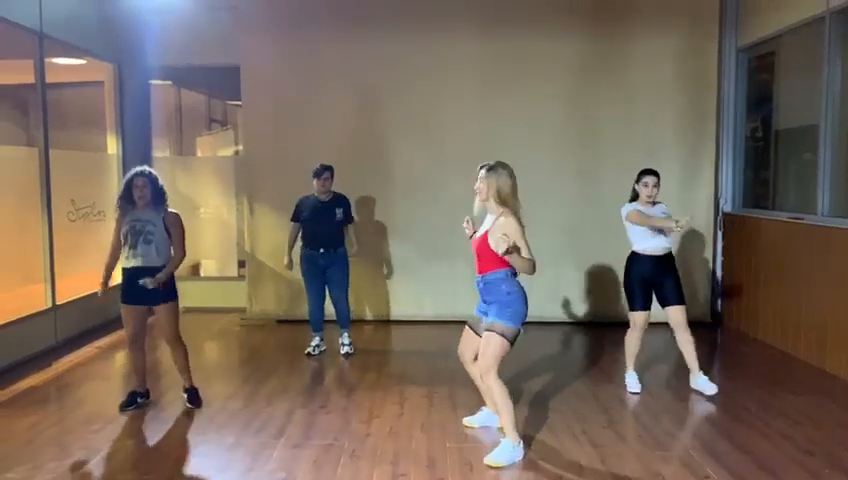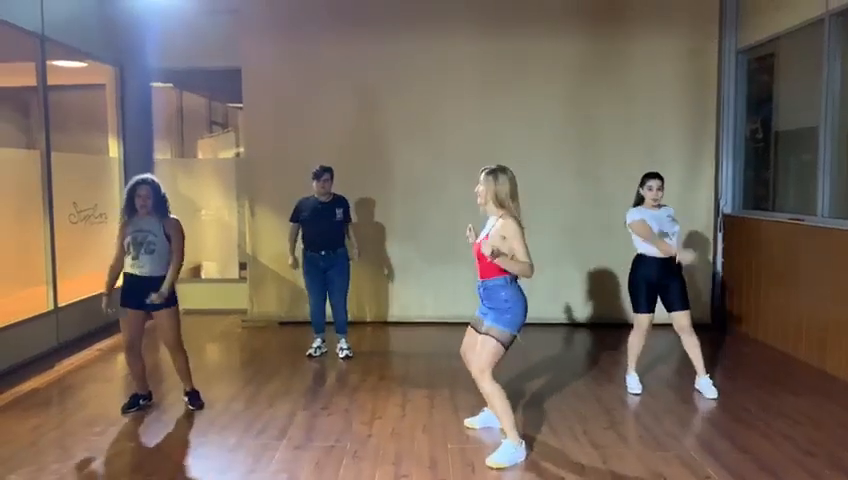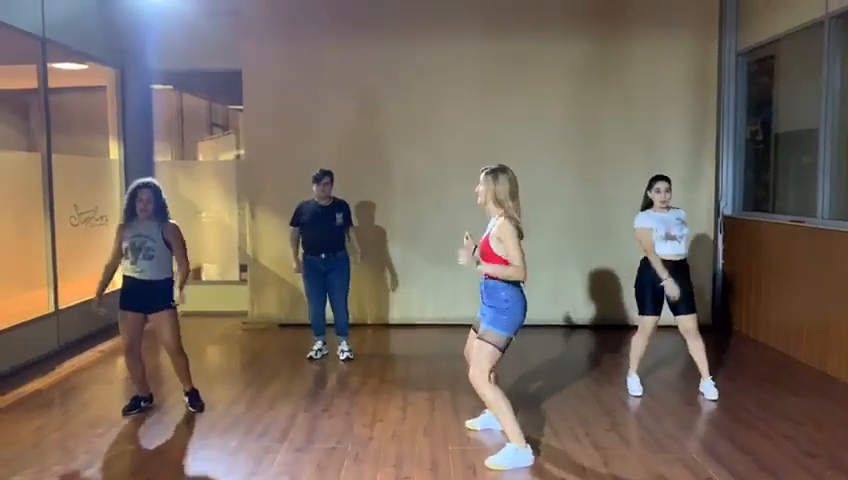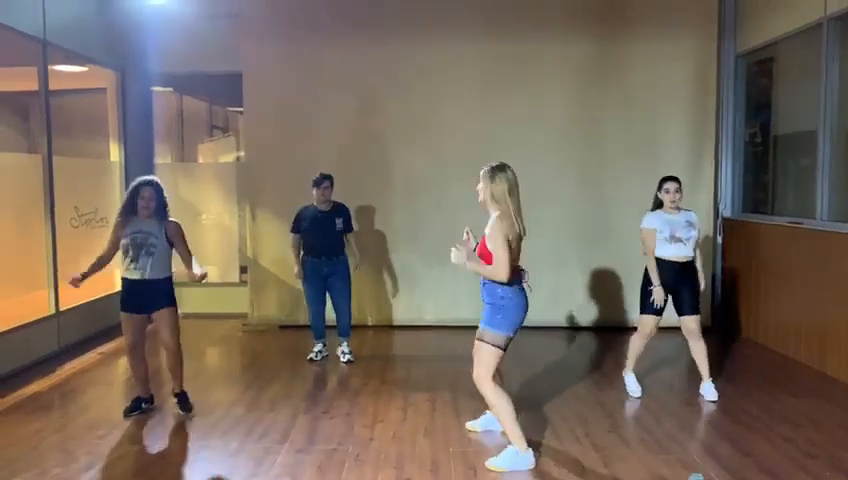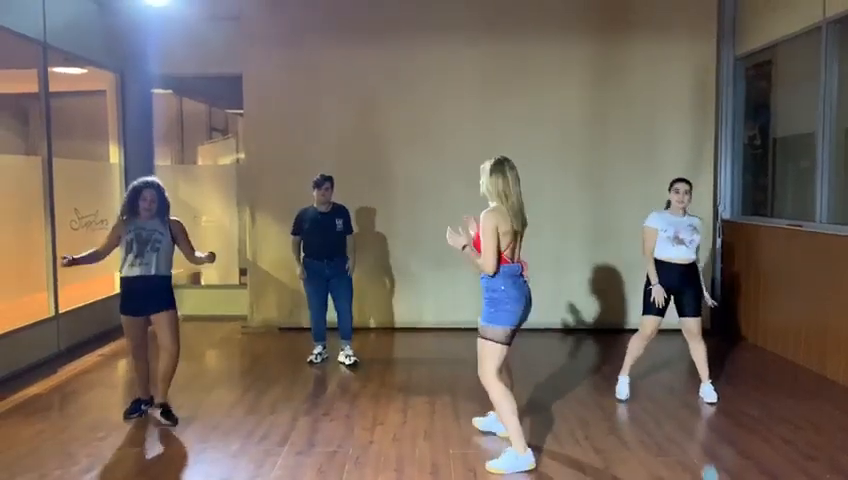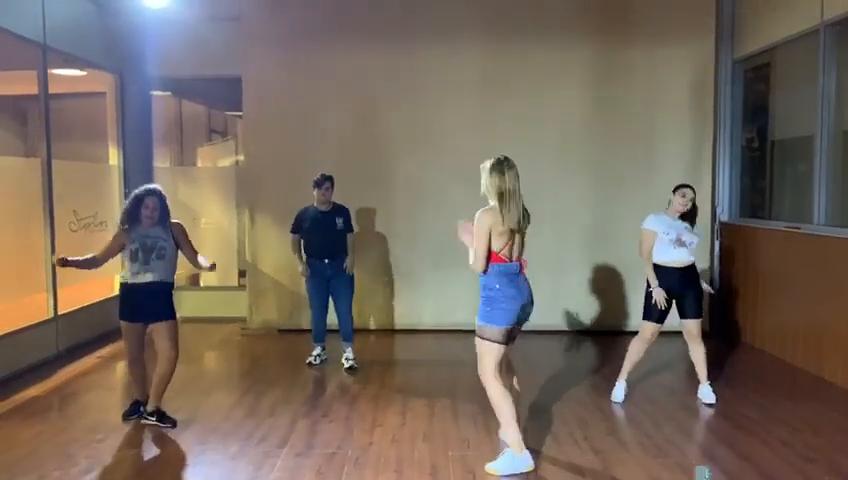
dt=0.1s
person 1, frame 1
left shoulder: (507, 220)
right shoulder: (488, 218)
left elbow: (530, 266)
left wrist: (507, 253)
right wrist: (473, 237)
left hip: (506, 299)
right hip: (489, 298)
left knee: (486, 368)
right knee: (466, 354)
left ankle: (513, 443)
right ankle: (492, 411)
person 1, frame 2
left shoulder: (507, 223)
right shoulder: (491, 221)
left elbow: (528, 269)
left wrist: (496, 257)
right wrist: (475, 244)
left hip: (506, 303)
right hip: (491, 301)
left knee: (482, 370)
right knee: (467, 353)
left ankle: (514, 444)
right ankle: (493, 412)
person 1, frame 3
left shoulder: (504, 224)
right shoulder: (497, 222)
left elbow: (520, 272)
left wrist: (477, 263)
right wrist: (475, 253)
left hip: (504, 304)
right hip: (495, 302)
left knee: (479, 375)
right knee: (472, 354)
left ankle: (520, 448)
right ankle: (494, 414)
person 1, frame 4
left shoulder: (499, 222)
right shoulder: (502, 219)
left elbow: (503, 273)
left wrist: (466, 261)
right wrist: (473, 250)
left hip: (505, 302)
right hip: (501, 301)
left knee: (482, 376)
right knee: (481, 361)
left ankle: (521, 451)
right ankle: (496, 416)
person 1, frame 5
left shoulder: (490, 215)
right shoulder: (516, 214)
left elbow: (489, 268)
left wrist: (463, 246)
right wrist: (476, 240)
left hip: (502, 296)
right hip: (518, 291)
left knee: (488, 374)
right knee: (495, 363)
left ankle: (521, 452)
right ankle: (500, 418)
person 1, frame 6
left shoulder: (485, 215)
right shoulder: (520, 213)
left elbow: (479, 265)
left wrist: (471, 243)
left hip: (498, 294)
right hip: (520, 290)
left knee: (488, 373)
right knee: (501, 362)
left ankle: (519, 454)
right ankle: (510, 426)
person 2, frame 1
left shoulder: (168, 217)
right shoulder: (123, 217)
left elbow: (179, 253)
right elbow: (115, 252)
left wrist: (161, 277)
right wrist: (104, 281)
left hip: (161, 283)
right hip: (132, 281)
left knee: (172, 338)
right knee: (134, 340)
left ankle: (189, 387)
right ankle: (140, 391)
person 2, frame 2
left shoulder: (169, 223)
right shoulder: (127, 225)
left elbow: (177, 260)
right elbow: (118, 261)
left wrist: (165, 291)
right wrist: (107, 292)
left hip: (161, 290)
right hip: (132, 287)
left knee: (173, 344)
right knee: (130, 344)
left ankle: (190, 390)
right ankle: (142, 393)
person 2, frame 3
left shoulder: (169, 228)
right shoulder: (125, 228)
left elbow: (182, 263)
right elbow: (114, 261)
left wrist: (179, 288)
right wrist: (99, 290)
left hip: (160, 290)
right hip: (131, 290)
left knee: (173, 346)
right knee: (129, 348)
left ankle: (190, 391)
right ankle: (143, 395)
person 2, frame 4
left shoulder: (169, 226)
right shoulder: (123, 225)
left elbow: (187, 256)
right elbow: (106, 256)
left wrist: (195, 270)
right wrist: (84, 275)
left hip: (159, 290)
right hip: (131, 290)
left knee: (172, 345)
right knee: (133, 347)
left ankle: (179, 391)
right ankle: (144, 396)
person 2, frame 5
left shoulder: (171, 225)
right shoulder: (124, 225)
left elbow: (190, 254)
right elbow: (100, 253)
left wrist: (203, 257)
right wrist: (75, 260)
left hip: (160, 289)
right hip: (132, 289)
left knee: (170, 348)
right knee: (137, 350)
left ankle: (161, 402)
right ankle: (142, 399)
person 2, frame 6
left shoulder: (174, 229)
right shoulder: (126, 233)
left elbow: (193, 257)
right elbow: (99, 259)
left wrist: (205, 264)
right wrist: (71, 262)
left hip: (160, 296)
right hip: (131, 296)
left knee: (169, 355)
right knee: (134, 356)
left ankle: (152, 409)
right ankle: (140, 400)
person 3, frame 1
left shoulder: (662, 208)
right shoulder: (630, 210)
right elbow: (650, 222)
right wrist: (674, 223)
left hip: (665, 266)
right hip: (639, 267)
left knee: (680, 323)
right knee: (638, 325)
left ankle: (697, 375)
right ankle: (630, 373)
person 3, frame 2
left shoulder: (668, 211)
right shoulder: (635, 214)
right elbow: (651, 238)
right wrist: (679, 252)
left hip: (671, 270)
right hip: (645, 270)
left knee: (685, 326)
right knee: (641, 326)
left ankle: (702, 378)
right ankle: (631, 374)
person 3, frame 3
left shoulder: (680, 215)
right shoulder: (644, 218)
right elbow: (650, 251)
left wrist: (674, 277)
right wrist: (666, 279)
left hip: (680, 272)
right hip: (652, 273)
left knee: (691, 330)
right knee: (646, 328)
left ankle: (706, 380)
right ankle: (632, 375)
person 3, frame 4
left shoulder: (691, 217)
right shoulder: (651, 219)
left elbow: (696, 249)
right elbow: (649, 254)
left wrist: (700, 276)
right wrist: (656, 285)
left hip: (686, 275)
right hip: (658, 275)
left knee: (693, 331)
right knee: (646, 329)
left ankle: (706, 382)
right ankle: (629, 373)
person 3, frame 5
left shoulder: (696, 223)
right shoulder: (657, 218)
left elbow: (693, 255)
right elbow: (648, 253)
left wrist: (703, 289)
right wrist: (655, 284)
left hip: (689, 277)
right hip: (662, 274)
left knee: (694, 333)
right knee: (647, 331)
left ankle: (706, 384)
right ankle: (623, 377)
person 3, frame 6
left shoulder: (687, 226)
right shoulder: (654, 220)
right elbow: (645, 256)
left wrist: (699, 281)
right wrist: (655, 286)
left hip: (688, 280)
right hip: (662, 278)
left knee: (694, 335)
right knee: (646, 335)
left ankle: (704, 386)
right ankle: (621, 381)
person 4, frame 1
left shoulder: (342, 201)
right shoulder: (304, 203)
left elbow: (348, 225)
right elbow: (295, 228)
left wrist: (353, 243)
right wrist: (288, 254)
left hip: (336, 256)
right hip: (311, 257)
left knee: (340, 298)
right knee: (314, 301)
left ankle: (345, 337)
right ankle: (318, 339)
person 4, frame 2
left shoulder: (341, 202)
right shoulder: (303, 204)
left elbow: (347, 225)
right elbow: (294, 228)
left wrist: (354, 245)
right wrist: (291, 254)
left hip: (337, 258)
right hip: (312, 259)
left knee: (339, 302)
right knee: (316, 302)
left ankle: (342, 342)
right ankle: (319, 341)
person 4, frame 3
left shoulder: (341, 206)
right shoulder: (303, 208)
left elbow: (349, 229)
right elbow: (294, 234)
left wrist: (356, 249)
right wrist: (295, 258)
left hip: (337, 261)
right hip: (311, 263)
left knee: (340, 304)
right knee: (315, 305)
left ankle: (343, 344)
right ankle: (319, 343)
person 4, frame 4
left shoulder: (341, 210)
right shoulder: (304, 213)
left elbow: (348, 234)
right elbow: (296, 239)
left wrist: (356, 254)
right wrist: (297, 264)
left hip: (337, 264)
right hip: (312, 266)
left knee: (343, 306)
right knee: (315, 308)
left ankle: (344, 345)
right ankle: (320, 345)
person 4, frame 5
left shoulder: (342, 212)
right shoulder: (304, 215)
left elbow: (349, 237)
right elbow: (296, 241)
left wrist: (351, 258)
right wrist: (299, 264)
left hip: (339, 267)
right hip: (313, 267)
left knee: (344, 309)
right knee: (316, 310)
left ankle: (346, 349)
right ankle: (320, 347)
person 4, frame 6
left shoulder: (342, 211)
right shoulder: (304, 214)
left elbow: (349, 236)
right elbow: (295, 239)
left wrist: (350, 257)
right wrist: (301, 262)
left hip: (340, 267)
right hip: (315, 268)
left knee: (344, 310)
right knee: (317, 311)
left ankle: (348, 352)
right ankle: (319, 349)
